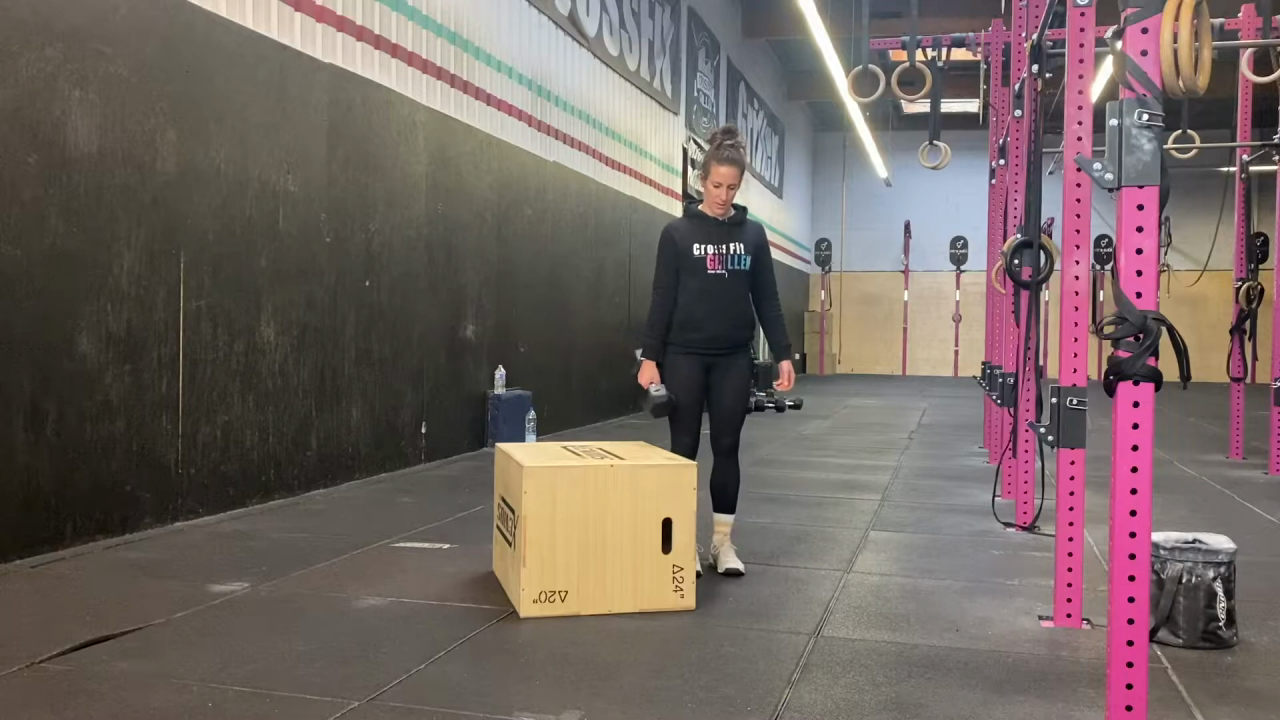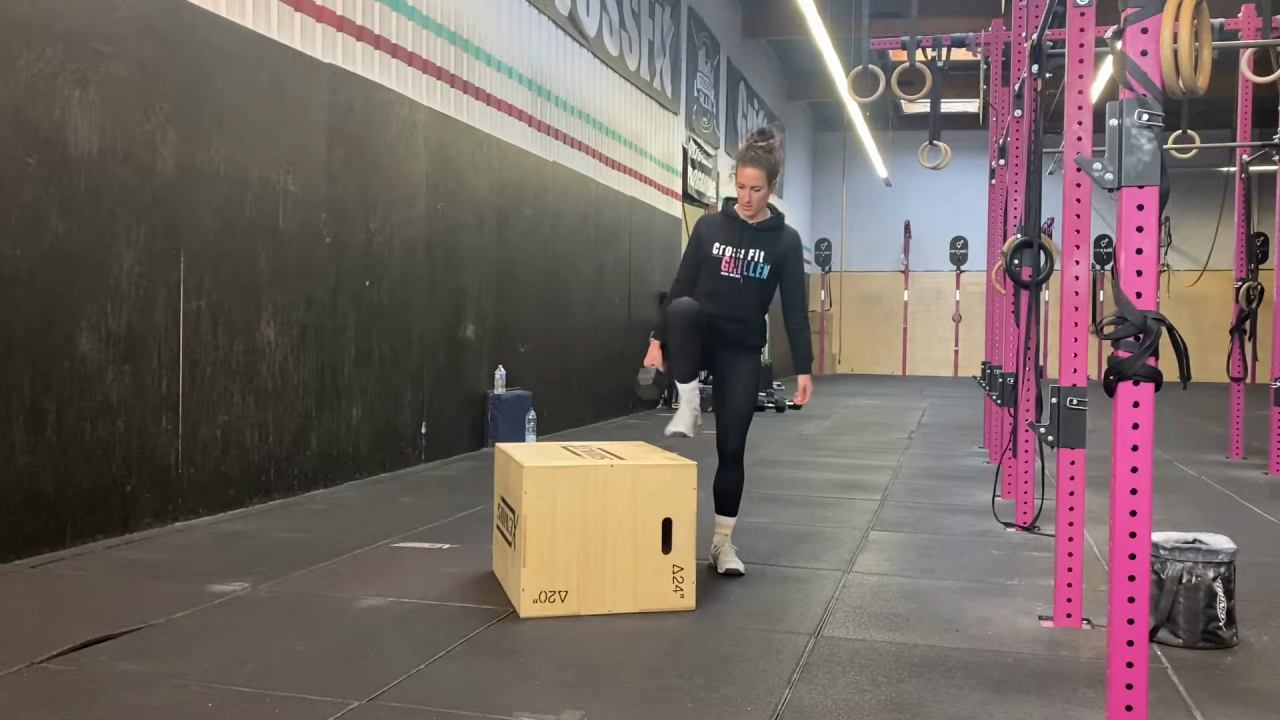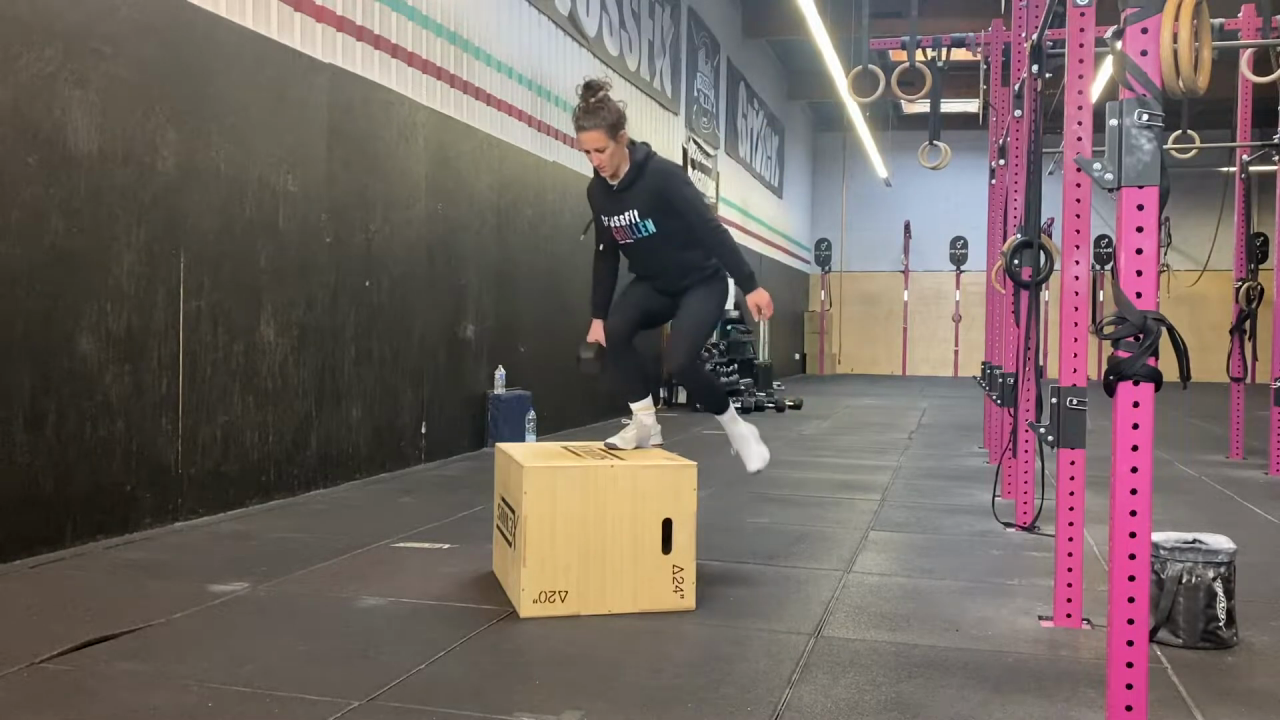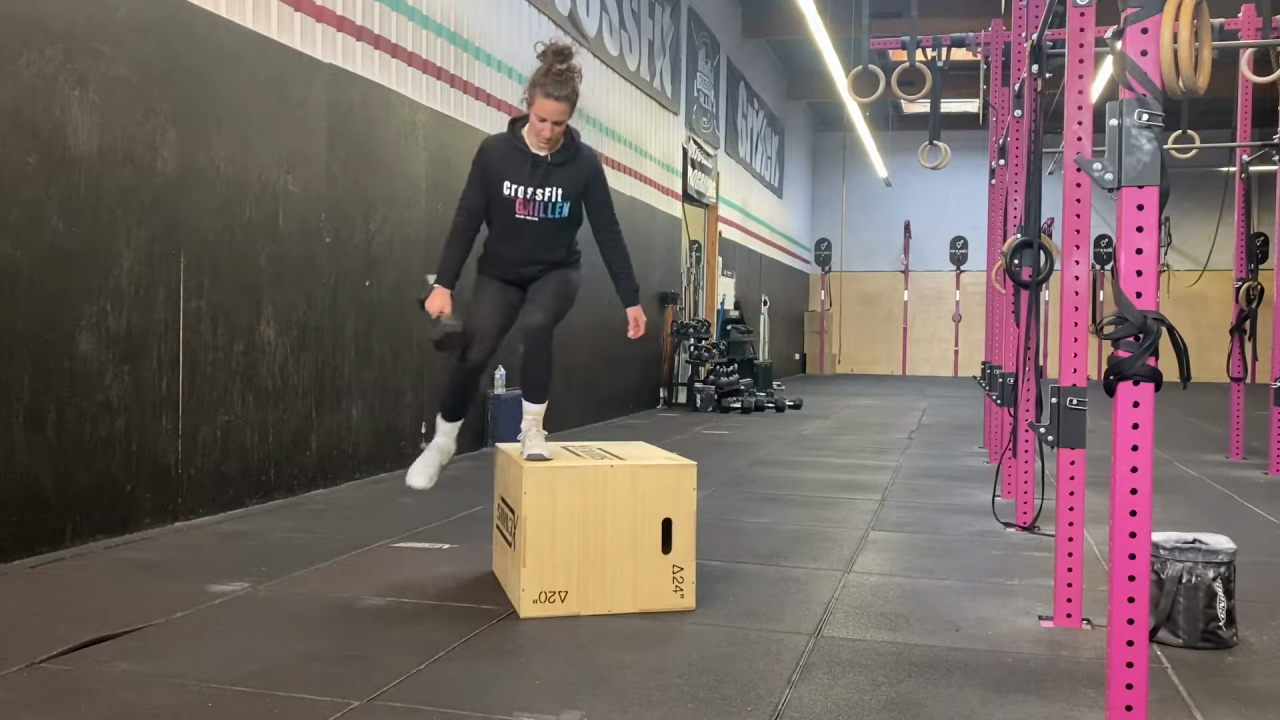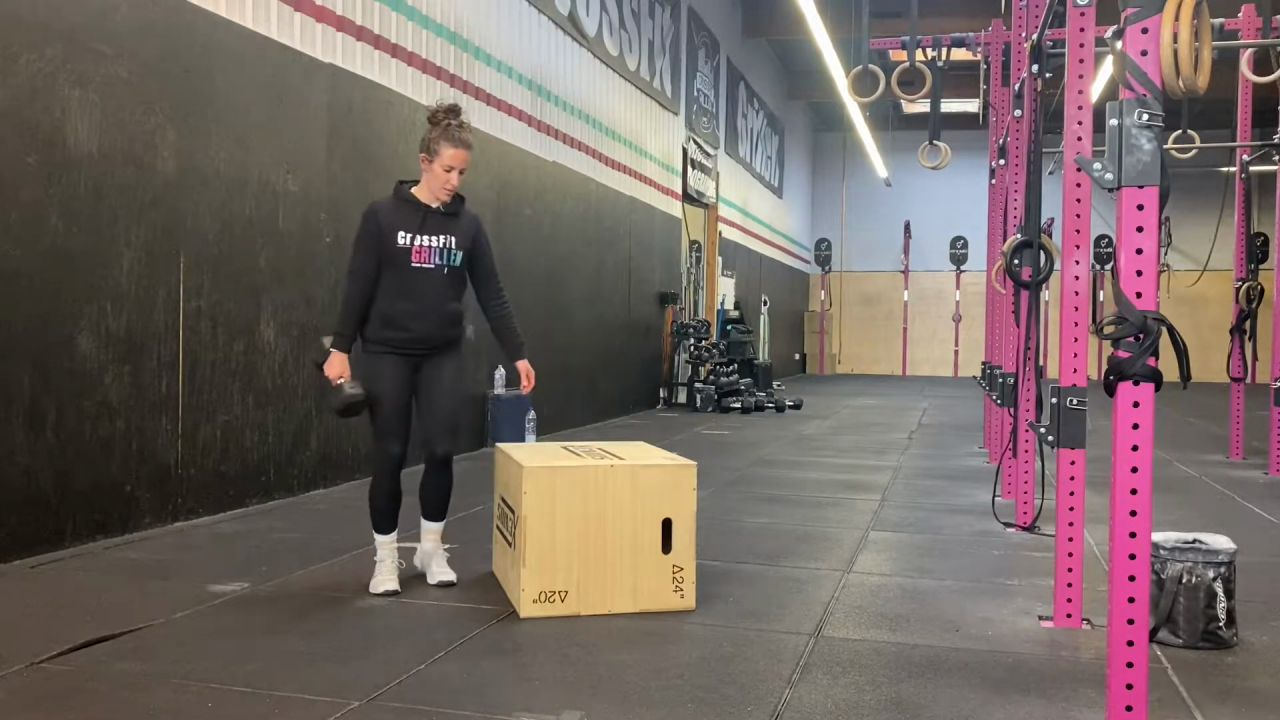
dt=1s
person 1, frame 1
left shoulder: (753, 233)
right shoulder: (677, 232)
left elbow: (767, 299)
right elbow: (661, 299)
left wrist: (783, 355)
right wrist: (650, 357)
left hip: (733, 357)
right hip: (684, 355)
left knee: (726, 448)
right knee: (684, 448)
left ankle: (722, 542)
person 1, frame 2
left shoulder: (785, 240)
right shoulder: (709, 225)
left elbow: (795, 307)
right elbow: (681, 283)
left wrist: (804, 368)
right wrist: (658, 337)
left hip: (743, 351)
right hip: (696, 335)
left knee: (732, 447)
right knee: (684, 311)
left ankle: (723, 541)
right ankle: (686, 409)
person 1, frame 3
left shoulder: (661, 175)
right shoulder: (597, 191)
left elbow: (712, 227)
right elbow: (606, 255)
left wrist: (750, 286)
right wrist: (597, 316)
left hip: (701, 281)
right hip: (655, 283)
left knee: (680, 361)
right knee: (614, 332)
left ankle: (735, 425)
right ankle: (645, 422)
person 1, frame 4
left shoulder: (583, 163)
right shoulder: (495, 152)
left elbow: (608, 234)
right elbow: (467, 221)
left wrist: (631, 299)
right wrist: (444, 284)
left hip: (555, 273)
right hip: (499, 276)
left knee: (534, 329)
right knee: (473, 356)
left ankle: (532, 431)
right ankle: (443, 439)
person 1, frame 5
left shoulder: (468, 223)
right shoulder: (382, 215)
left elbow: (492, 294)
right elbow: (358, 286)
left wrist: (518, 354)
right wrist: (340, 348)
left hip: (444, 350)
right hip: (387, 350)
left knee: (440, 452)
right knee: (390, 453)
left ankle: (431, 549)
right ankle: (386, 558)
